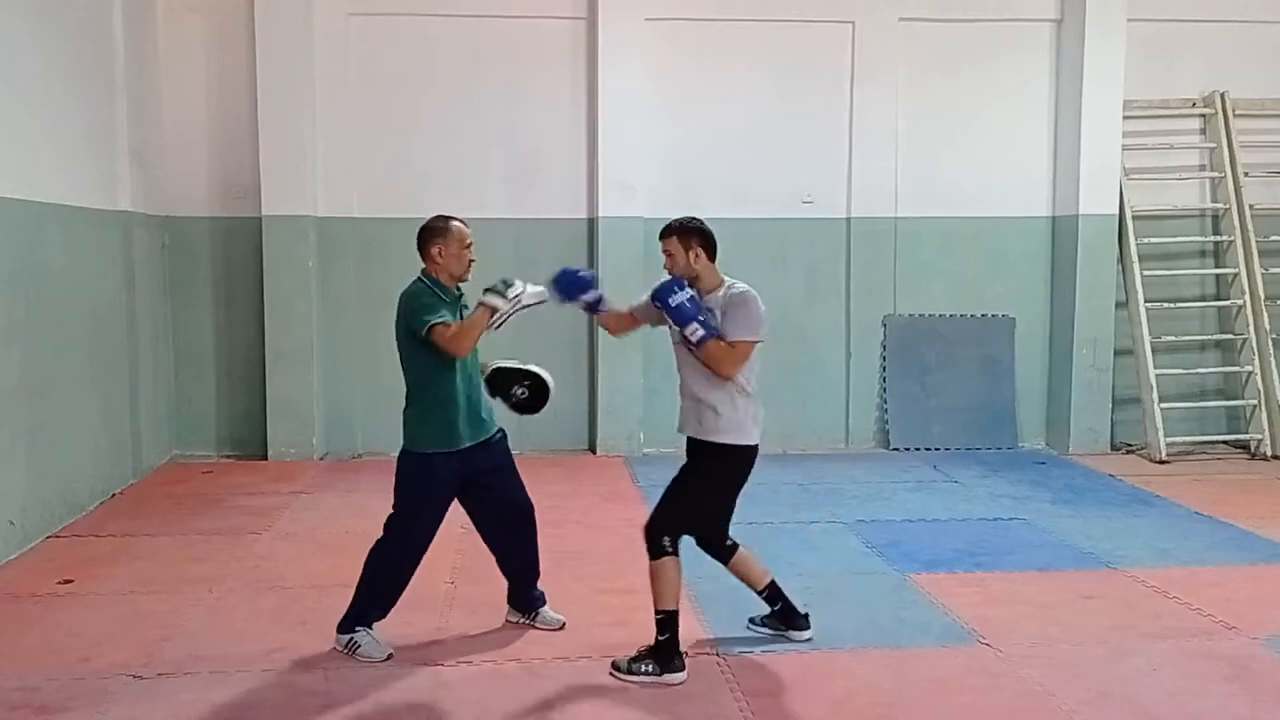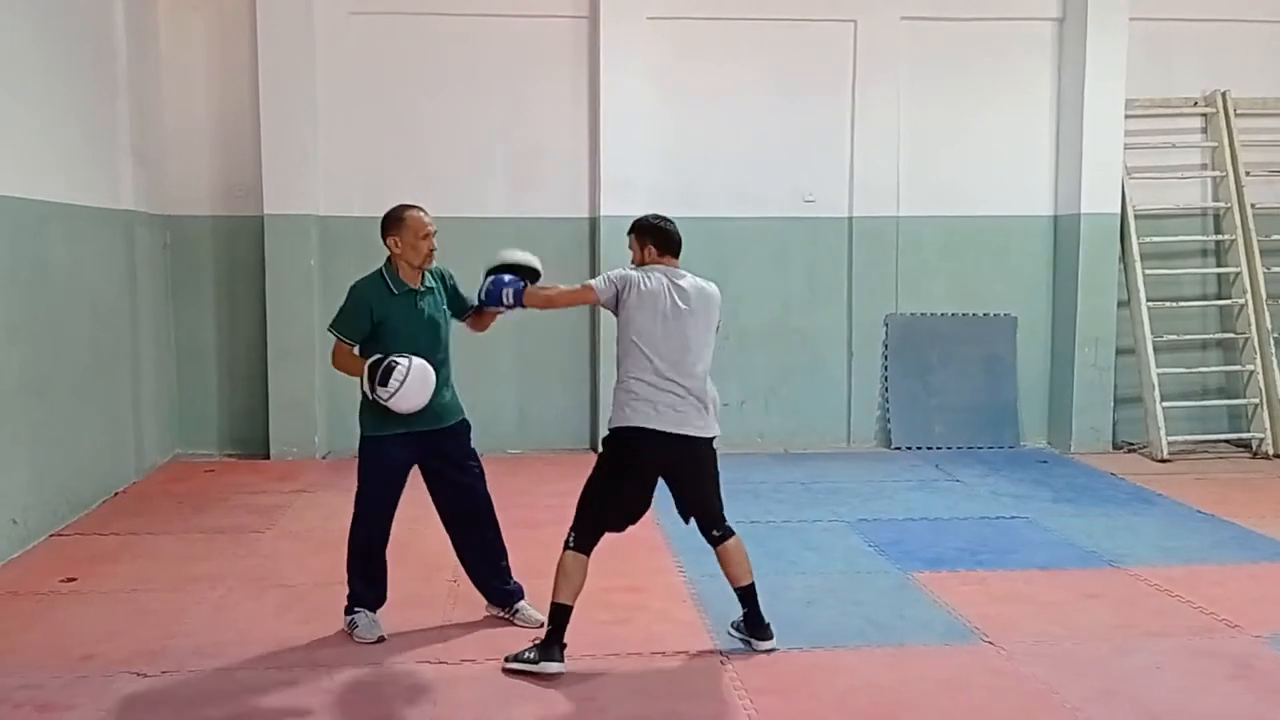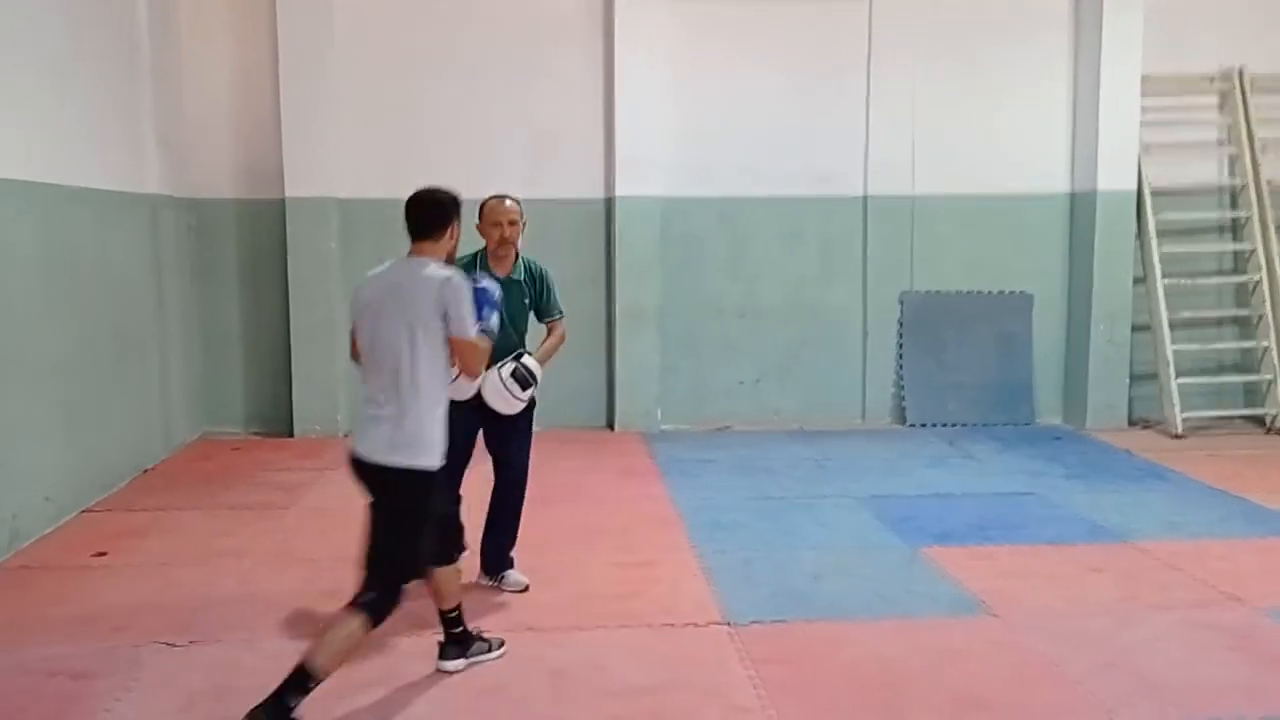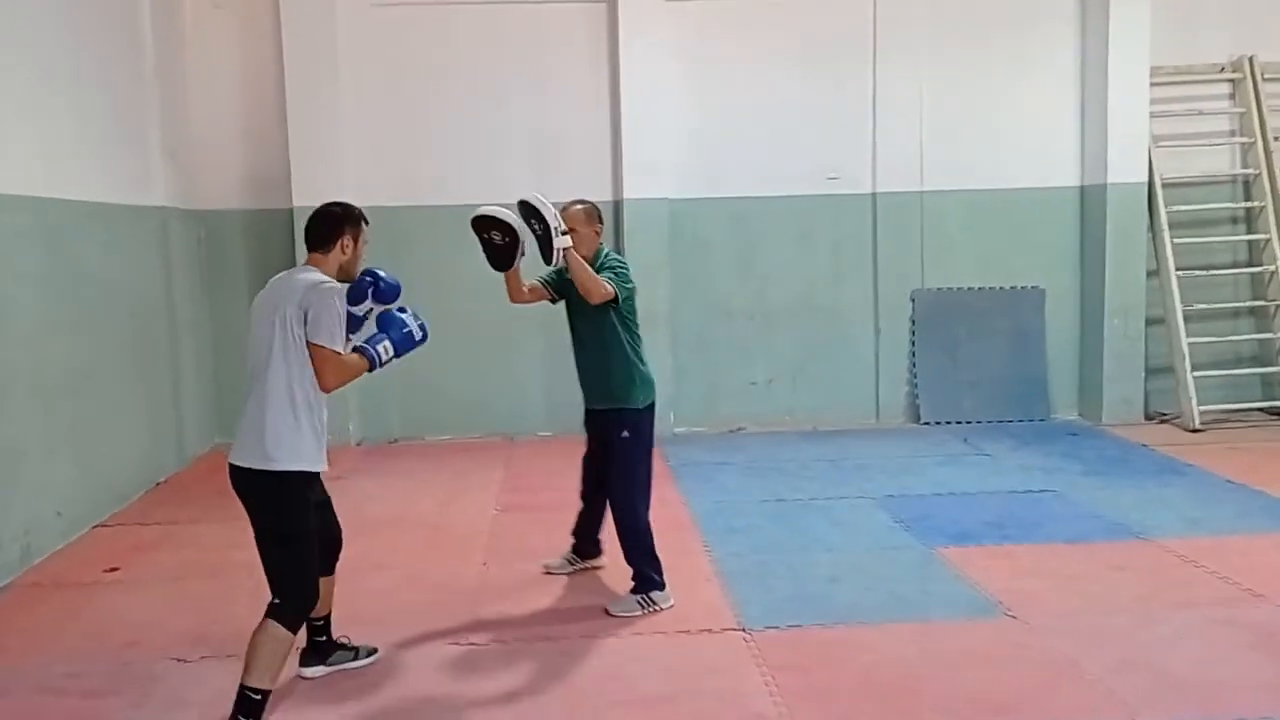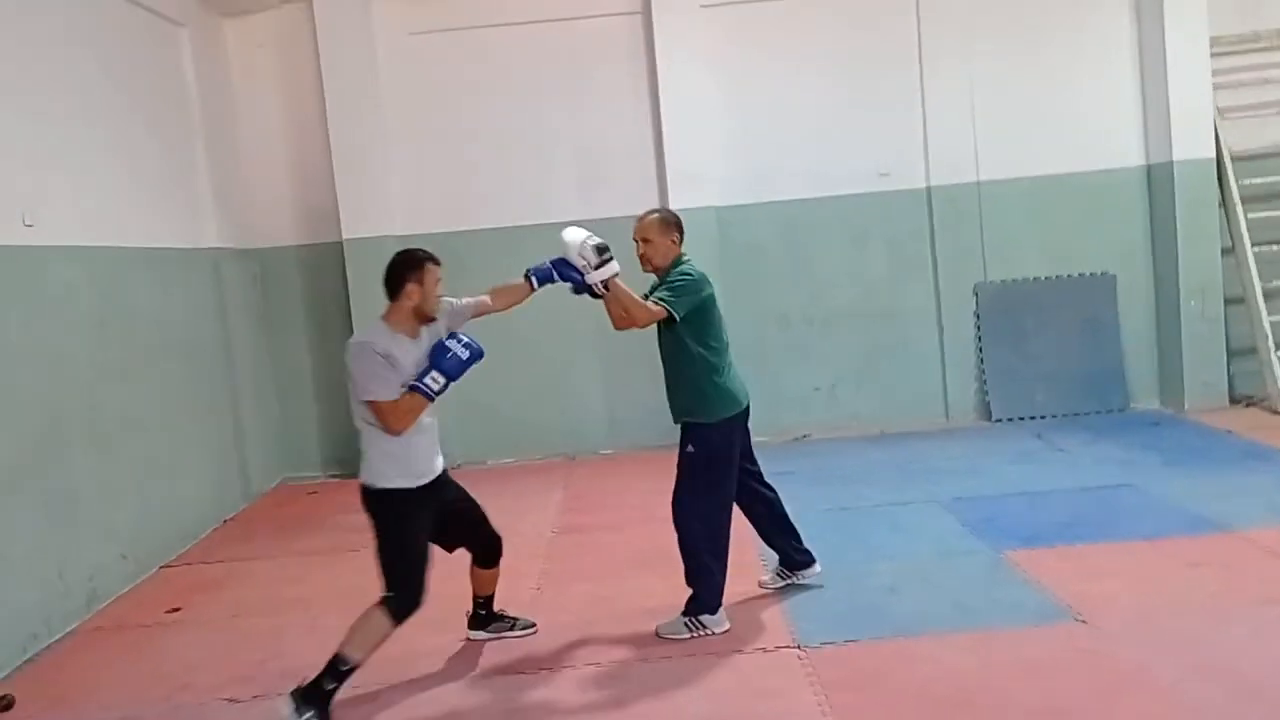
dt=1s
person 1, frame 1
left shoulder: (743, 300)
right shoulder: (681, 293)
left elbow: (729, 367)
right elbow: (617, 325)
left wrist: (691, 323)
right wrist: (590, 296)
left hip: (730, 444)
right hip: (707, 441)
left knee: (661, 533)
right knee: (712, 538)
left ankle: (667, 654)
right ankle: (788, 615)
person 1, frame 2
left shoulder: (628, 281)
right shoulder: (710, 294)
left elbow: (567, 297)
left wrist: (509, 293)
left hip: (636, 431)
right hip: (695, 433)
left knee: (584, 531)
right knee: (717, 528)
left ankle: (551, 645)
right ankle: (756, 623)
person 1, frame 3
left shoulder: (373, 283)
right shoulder: (449, 285)
right elbow: (473, 363)
right wrist: (487, 319)
left hip: (372, 449)
right hip: (410, 458)
left knee: (442, 536)
right knee: (381, 594)
left ankle: (457, 640)
person 1, frame 4
left shoulder: (281, 287)
right shoulder: (322, 290)
right elbow: (331, 374)
left wrist: (359, 313)
right wrist: (386, 342)
left hip: (278, 459)
right hip: (278, 466)
left knee: (325, 544)
right knee: (291, 596)
left ankle: (320, 645)
person 1, frame 5
left shoulder: (434, 319)
right shoulder: (368, 348)
left elbow: (492, 301)
right elbow: (395, 421)
left wrist: (544, 274)
right wrist: (436, 373)
left hip: (428, 477)
right hip: (393, 491)
left knee: (487, 545)
right knee: (403, 600)
left ankle: (485, 616)
person 2, frame 1
left shoulder: (460, 294)
right shoulder: (416, 297)
right elbow: (455, 344)
right wrist: (491, 302)
left hip: (481, 438)
right hip: (431, 448)
left knee: (516, 517)
right knee: (406, 537)
left ankle: (526, 603)
right ankle: (354, 626)
person 2, frame 2
left shoulder: (442, 280)
right shoulder: (367, 292)
left elbow: (477, 321)
right elbow: (340, 355)
right wrist: (373, 370)
left hip: (445, 423)
right hip: (385, 430)
left knee: (474, 511)
right knee: (372, 519)
left ankle: (504, 597)
right ankle: (361, 608)
person 2, frame 3
left shoulder: (535, 275)
right shoulder: (459, 271)
left elbow: (557, 330)
left wrist: (533, 365)
left knee: (511, 476)
right knee: (444, 471)
left ankle: (496, 563)
person 2, frame 4
left shoulder: (614, 268)
right shoulder: (569, 273)
left elbow: (597, 294)
right elbow: (521, 295)
left wrist: (565, 251)
left hip: (629, 399)
right hip: (600, 399)
left knee: (628, 490)
right knee: (596, 480)
left ankle: (652, 587)
right ankle: (584, 550)
person 2, frame 5
left shoulder: (689, 279)
right shoulder: (664, 283)
left elbow: (642, 316)
right elbow: (621, 321)
left wrist: (608, 277)
right wrist: (601, 285)
left hip: (713, 412)
right hip: (721, 407)
left knee: (693, 507)
right knee: (749, 485)
left ankle: (706, 612)
right ankle: (798, 560)
